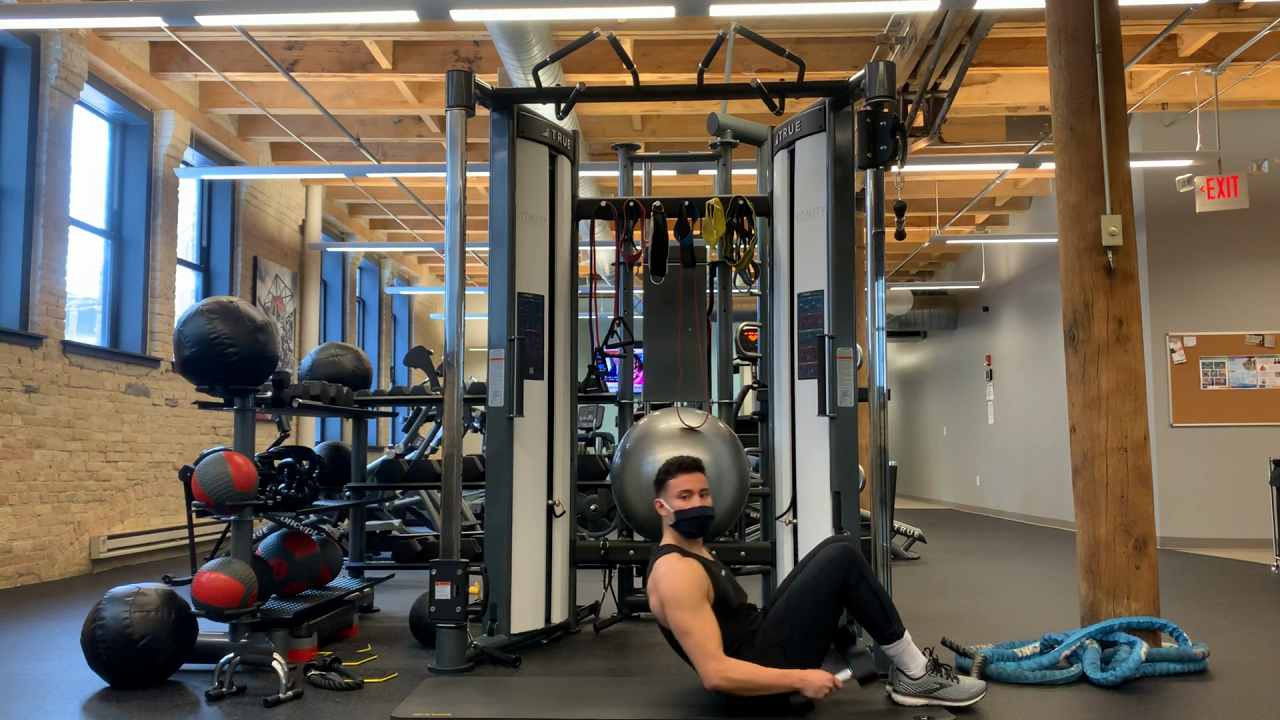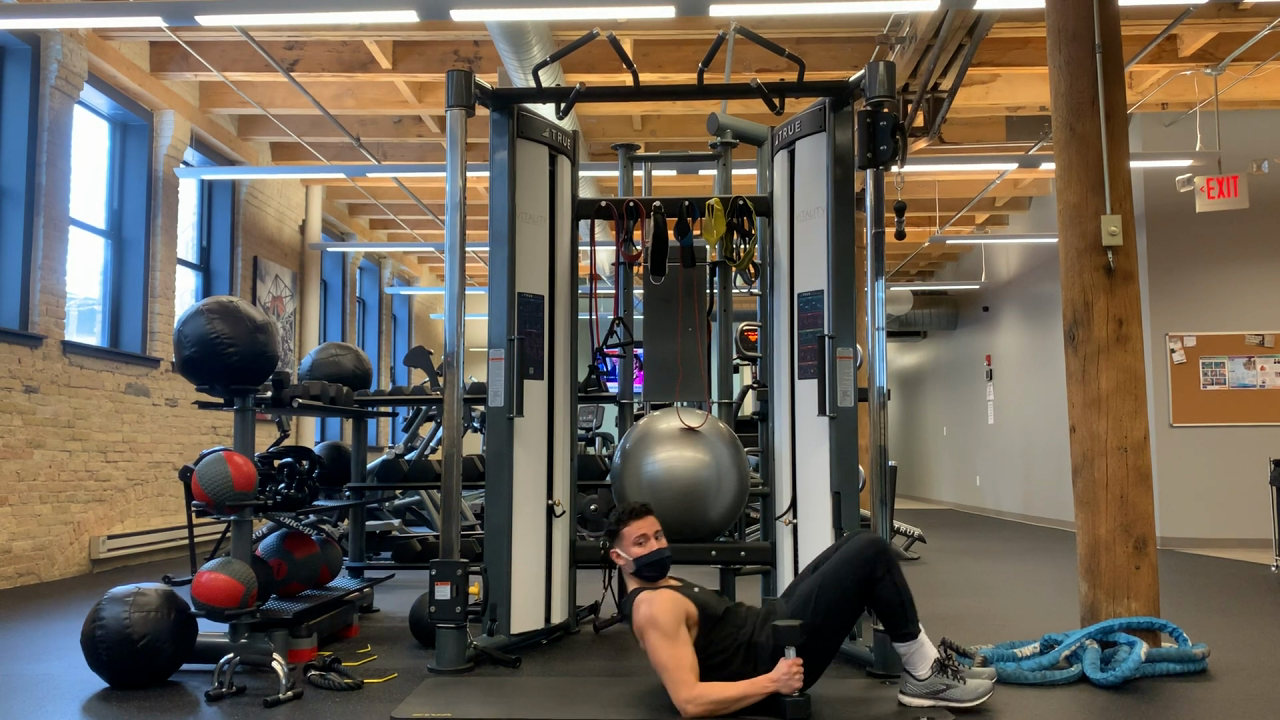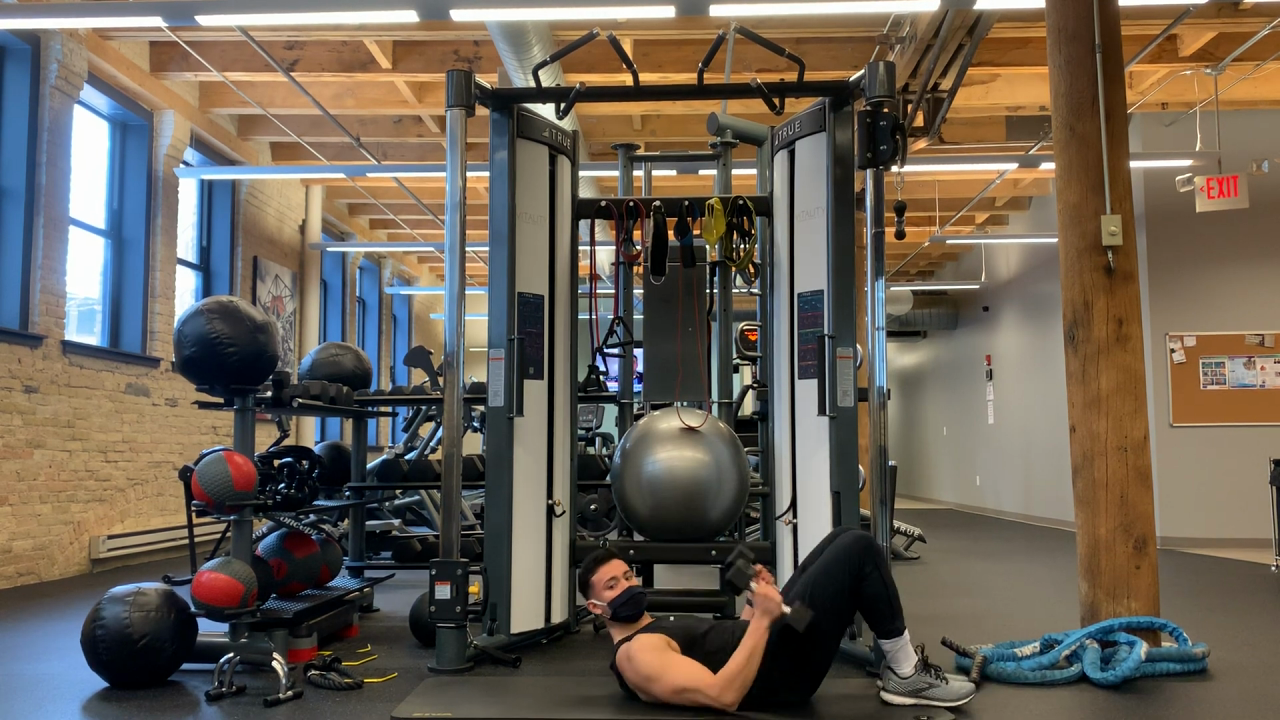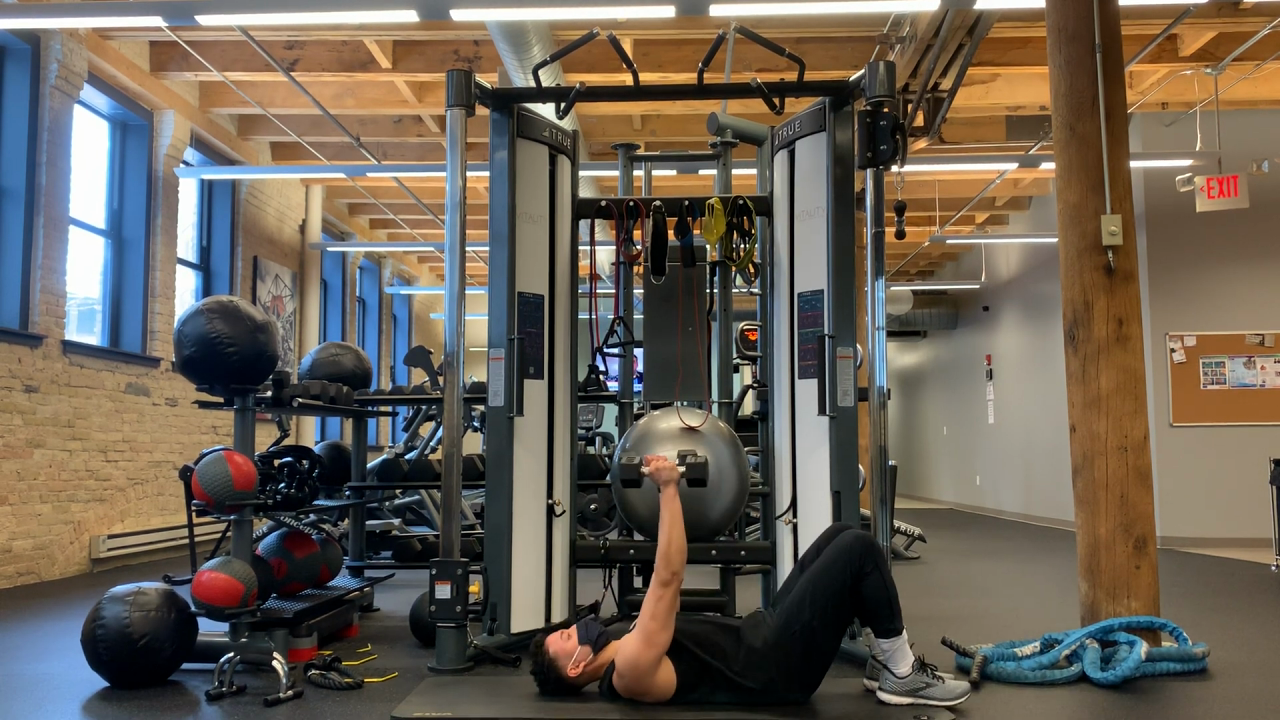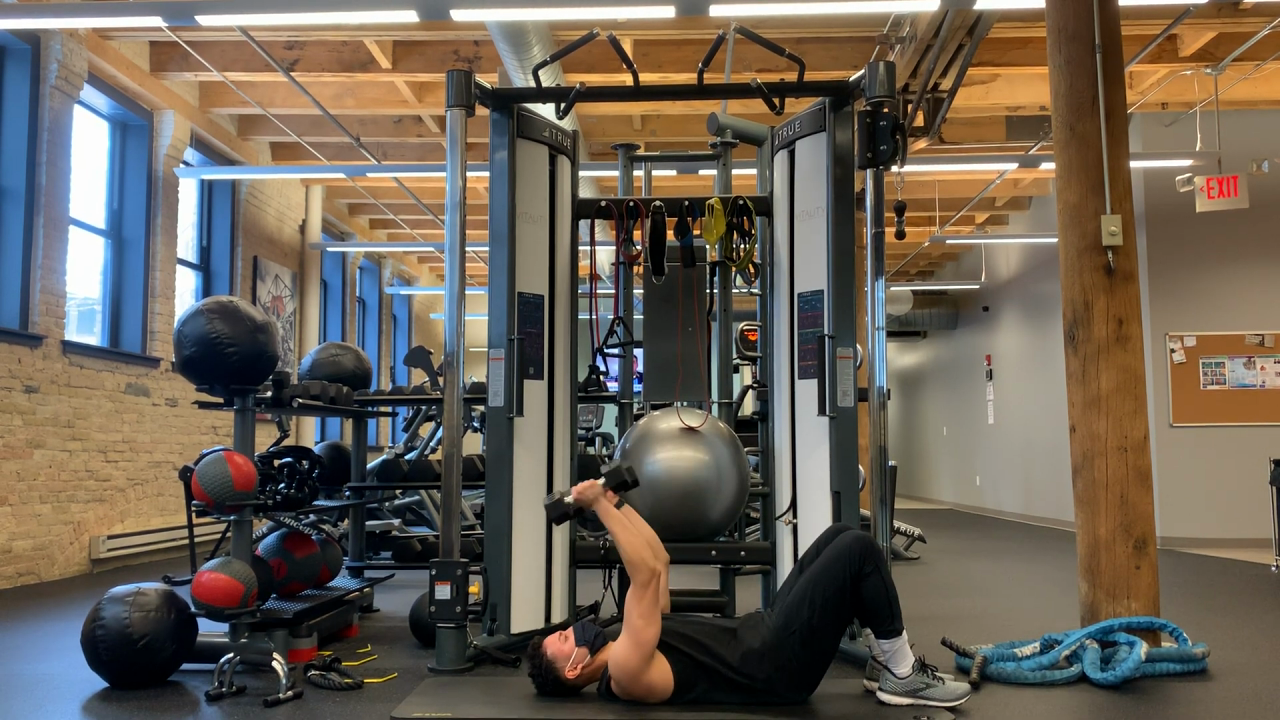
dt=1s
person 1, frame 1
left shoulder: (694, 552)
right shoulder: (674, 573)
right elbow: (714, 674)
right wrist: (800, 678)
left hip: (763, 644)
right hip: (768, 665)
left knee: (838, 549)
right knee: (843, 560)
left ankle: (910, 667)
right ankle: (915, 675)
person 1, frame 2
left shoulder: (660, 586)
right shoulder: (654, 608)
right wrist: (771, 682)
left hip: (772, 626)
right hip: (783, 653)
left knee: (861, 546)
right knee: (871, 552)
left ankle: (924, 662)
right ankle: (923, 676)
person 1, frame 3
left shoulder: (653, 632)
right shoulder: (635, 656)
right elbow: (726, 696)
left wrist: (759, 613)
right wrist: (763, 617)
left hip: (771, 645)
right hip: (782, 668)
left knee: (846, 539)
right knee: (859, 550)
left ankle: (900, 662)
right ankle: (906, 676)
person 1, frame 4
left shoulder: (632, 647)
right shoulder: (631, 669)
left elbow: (666, 578)
right elbow: (668, 578)
left wrist: (667, 490)
right wrist: (668, 490)
left hip: (768, 637)
right hip: (781, 667)
left knee: (842, 536)
right knee: (858, 548)
left ankle: (886, 662)
right ankle: (901, 675)
person 1, frame 5
left shoulder: (627, 653)
right shoulder: (625, 673)
left elbow: (658, 561)
right elbow: (646, 575)
left wrist: (613, 503)
right wrist: (598, 505)
left hip: (767, 639)
right hip: (780, 666)
left knee: (841, 536)
right knee: (857, 550)
left ankle: (887, 661)
right ankle: (901, 674)
